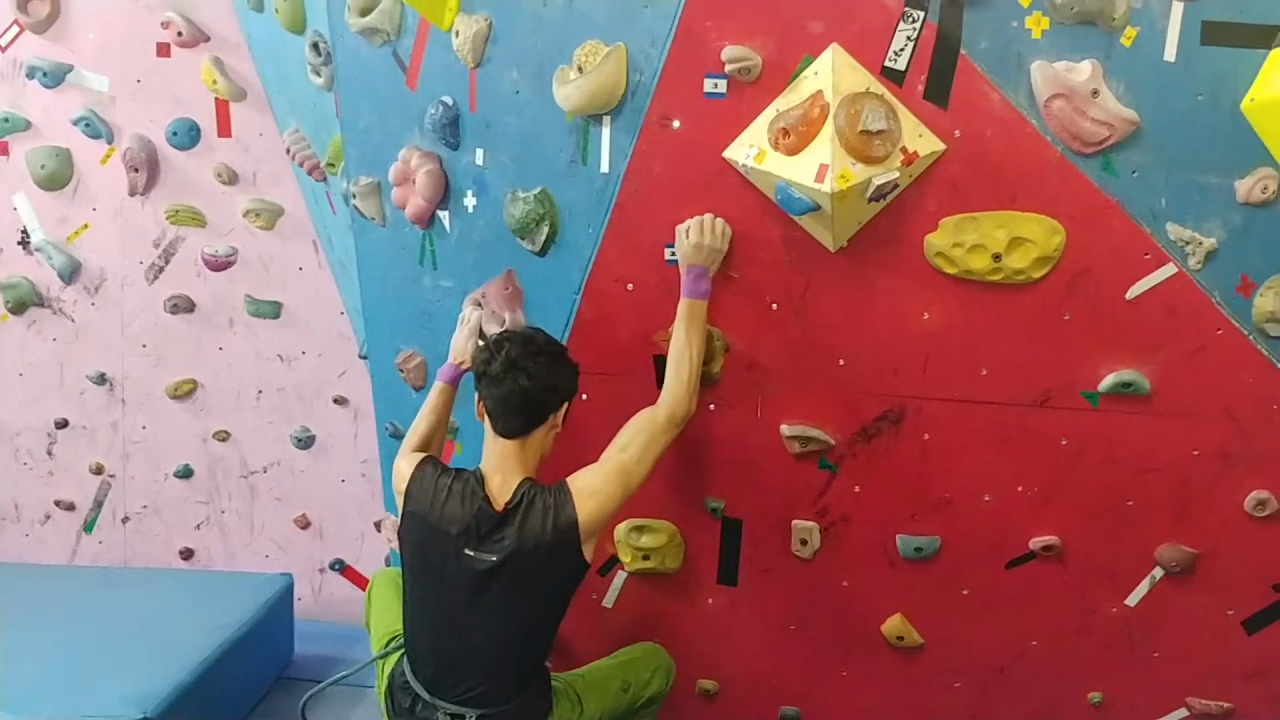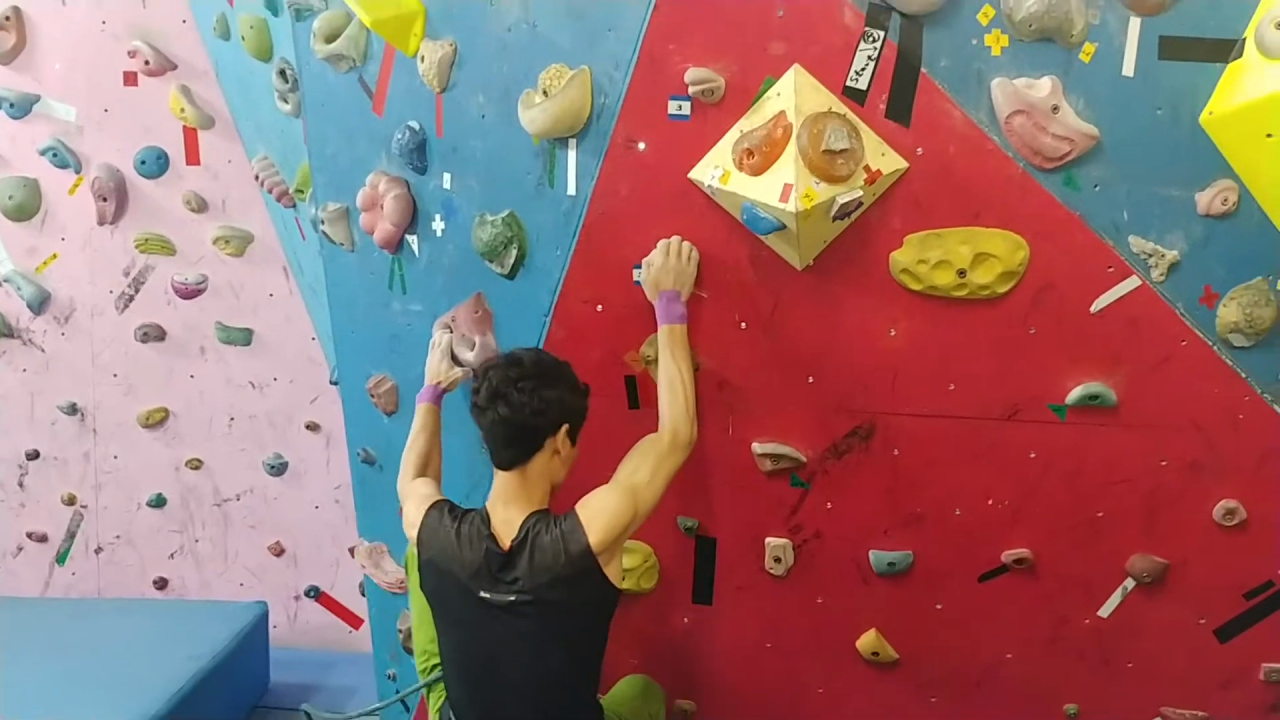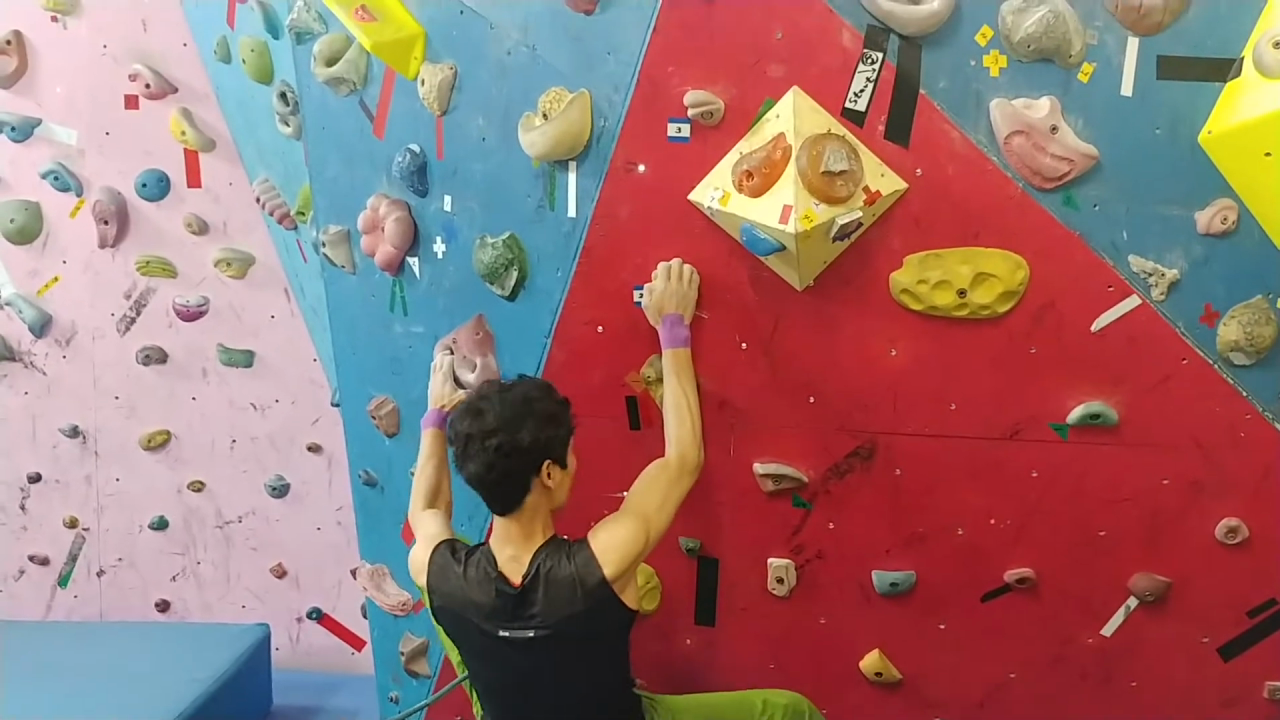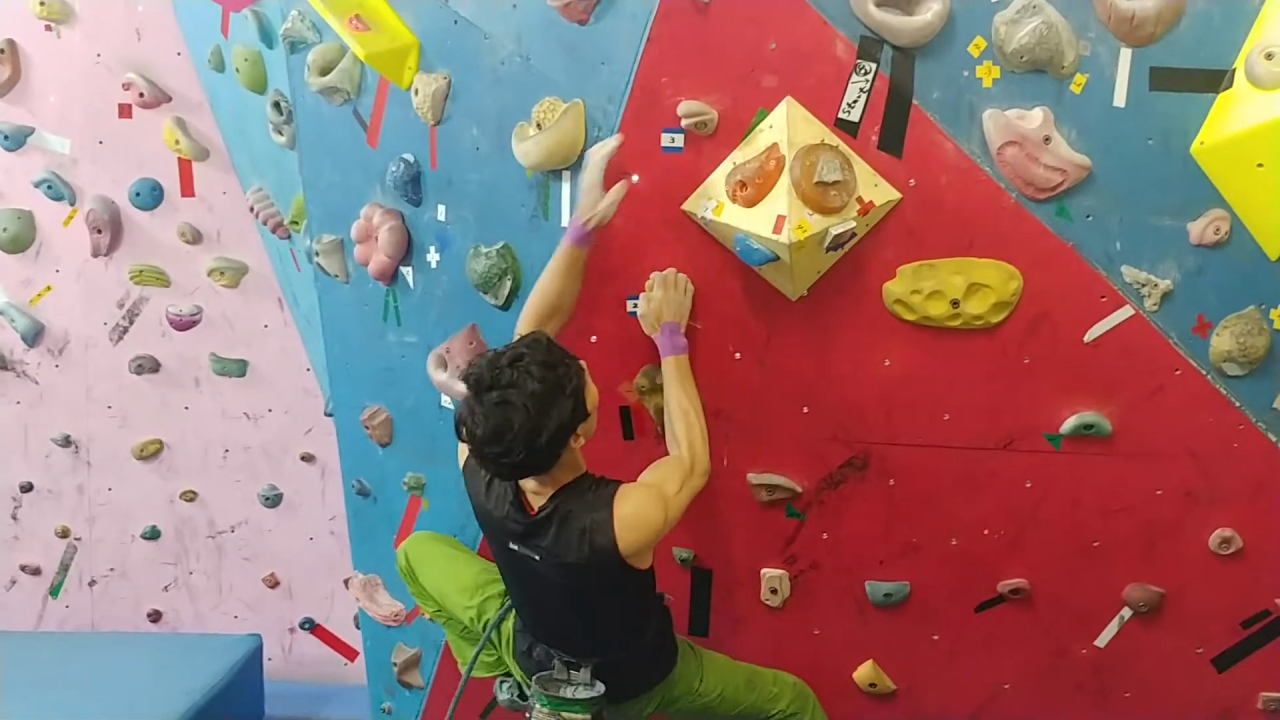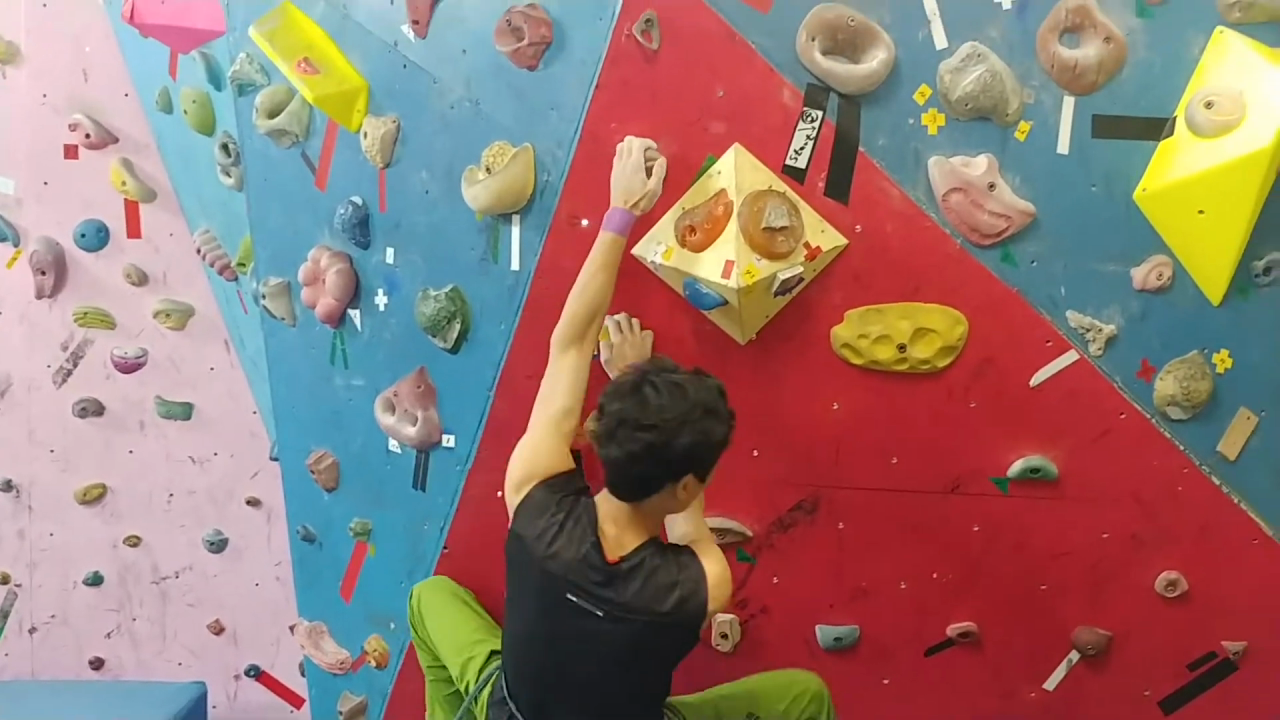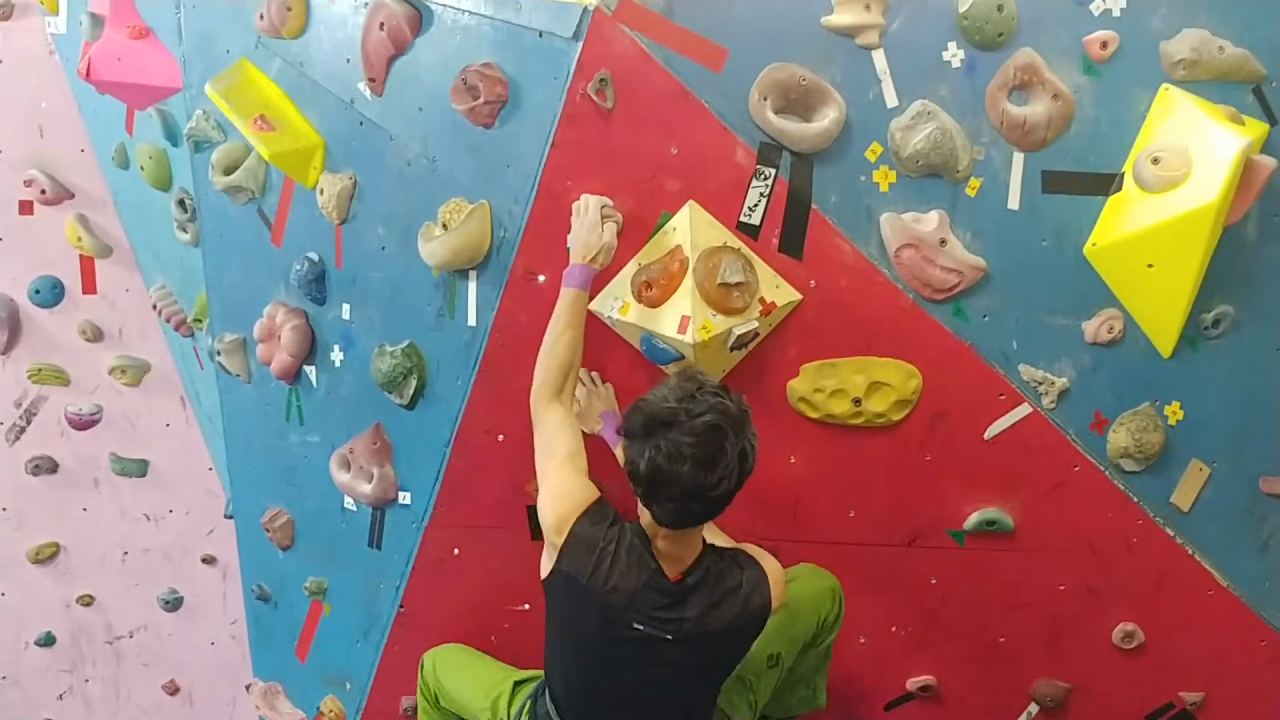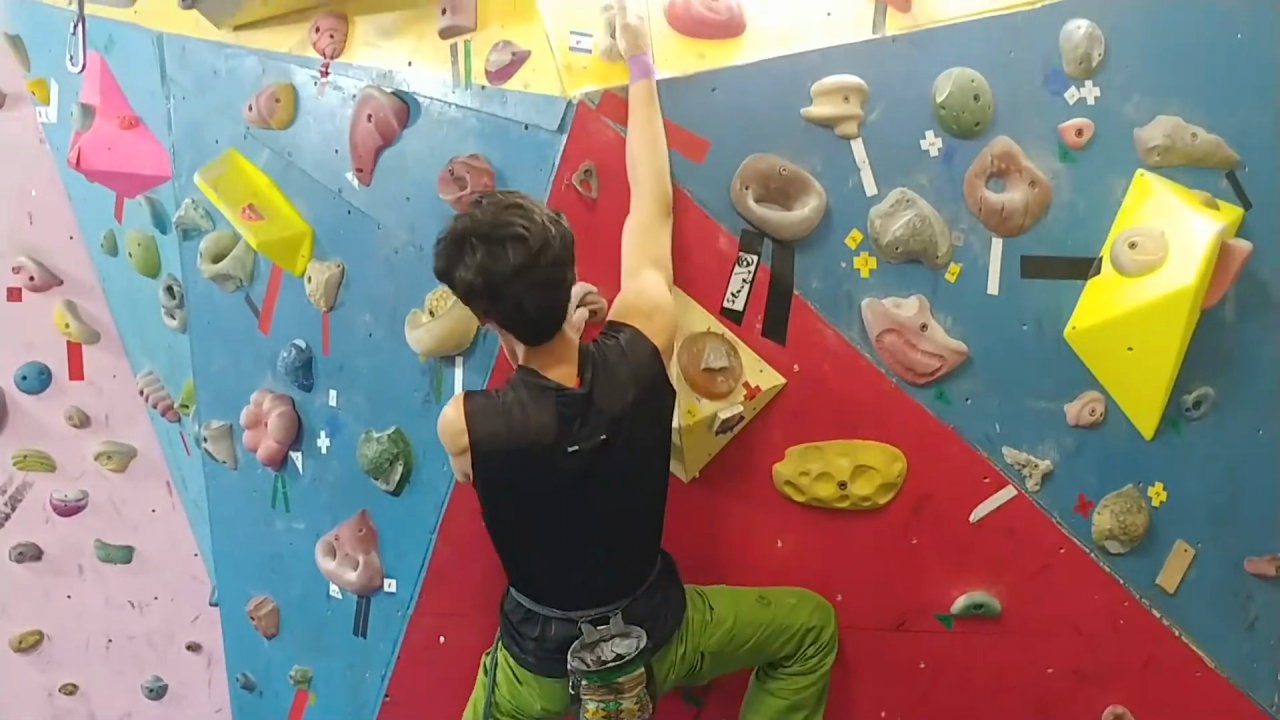
dt=0.7s
person 1, frame 1
left shoulder: (419, 488)
right shoulder: (573, 513)
right elbow: (673, 409)
left wrist: (453, 367)
right wrist: (695, 280)
right knee: (653, 665)
person 1, frame 2
left shoulder: (434, 533)
right shoulder: (587, 539)
left elbow: (413, 480)
right elbow: (677, 435)
left wrist: (433, 389)
right wrist: (669, 303)
person 1, frame 3
left shoulder: (433, 569)
right shoulder: (600, 564)
left elbow: (424, 514)
right elbow: (683, 460)
left wrist: (438, 415)
right wrist: (673, 329)
person 1, frame 4
left shoulder: (480, 470)
right shoulder: (625, 520)
left elbow: (531, 335)
right elbow: (693, 463)
left wrist: (581, 226)
right wrist: (670, 338)
left hip: (536, 663)
left knee: (417, 552)
person 1, frame 5
left shoulder: (535, 496)
right shoulder: (703, 583)
left elbow: (568, 345)
right elbow: (684, 515)
left wrist: (621, 212)
right wrist: (635, 372)
left knee: (432, 599)
person 1, frame 6
left shoulder: (576, 534)
right shoulder: (760, 586)
left elbow: (547, 398)
right elbow: (688, 509)
left wrist: (581, 267)
right wrist: (613, 427)
left knee: (439, 669)
right knee: (818, 593)
person 1, frame 7
left shoulder: (464, 423)
right shoulder: (640, 351)
right elbow: (653, 200)
left wrist: (523, 352)
right wrist: (641, 63)
right hip: (655, 640)
right knee: (811, 625)
